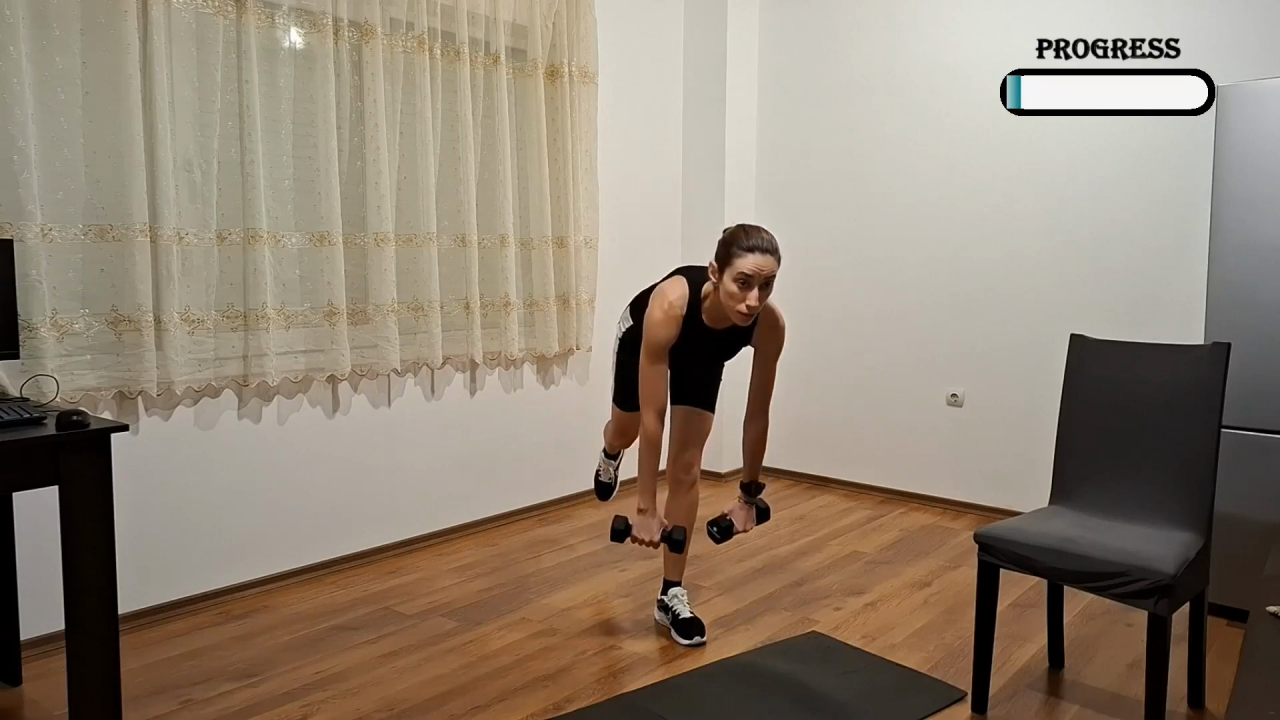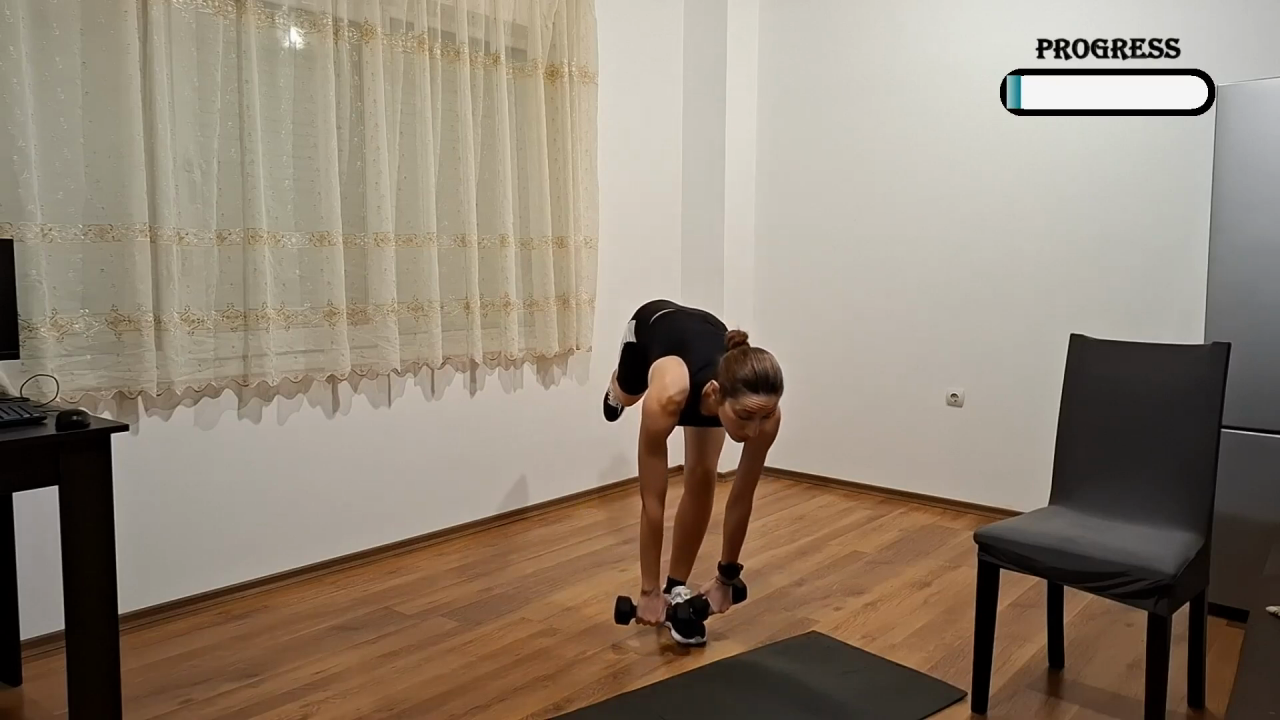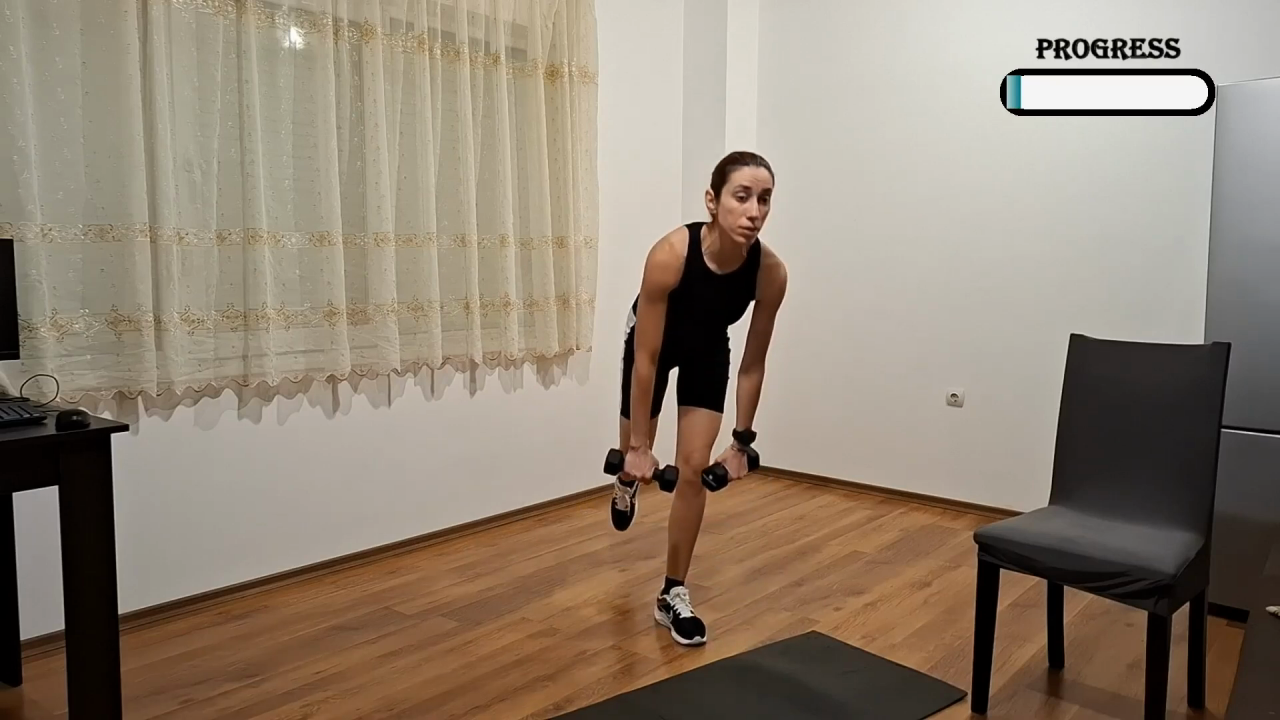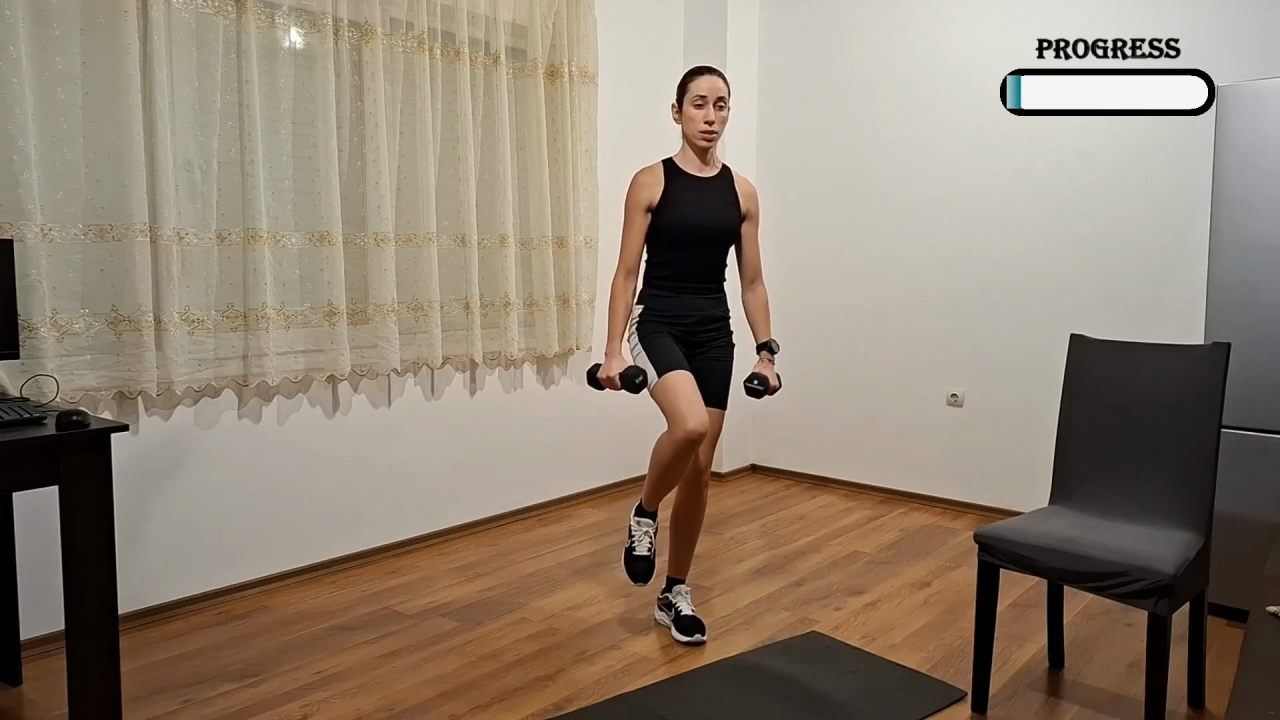
dt=1s
person 1, frame 1
left shoulder: (770, 324)
right shoulder: (669, 305)
left elbow: (757, 415)
right elbow: (652, 417)
left wrist: (749, 493)
right wrist: (645, 508)
left hip: (703, 359)
right hip: (642, 336)
left knee: (686, 469)
right knee: (625, 434)
left ankle: (672, 595)
right ankle: (610, 454)
person 1, frame 2
left shoulder: (764, 411)
right shoulder: (669, 396)
left elbow: (741, 499)
right elbow: (653, 503)
left wrist: (726, 576)
right wrist: (648, 590)
left hip: (705, 330)
right hip: (652, 326)
left knee: (703, 479)
right knee: (628, 396)
left ankle: (677, 589)
right ankle: (616, 390)
person 1, frame 3
left shoulder: (771, 272)
right shoulder: (670, 253)
left elbow: (753, 363)
right elbow: (646, 360)
left wrist: (741, 441)
right wrist: (638, 447)
left hip: (707, 354)
right hip: (656, 340)
left knee: (693, 469)
right knee: (637, 463)
left ankle: (673, 594)
right ankle: (628, 481)
person 1, frame 4
left shoulder: (741, 190)
right shoulder: (650, 181)
left elbow: (752, 280)
right elbow: (627, 272)
left wrist: (767, 350)
right wrist: (613, 349)
left hip: (714, 333)
right hip: (658, 325)
left knee: (700, 470)
right knee: (689, 426)
left ankle: (675, 594)
right ankle: (644, 512)
